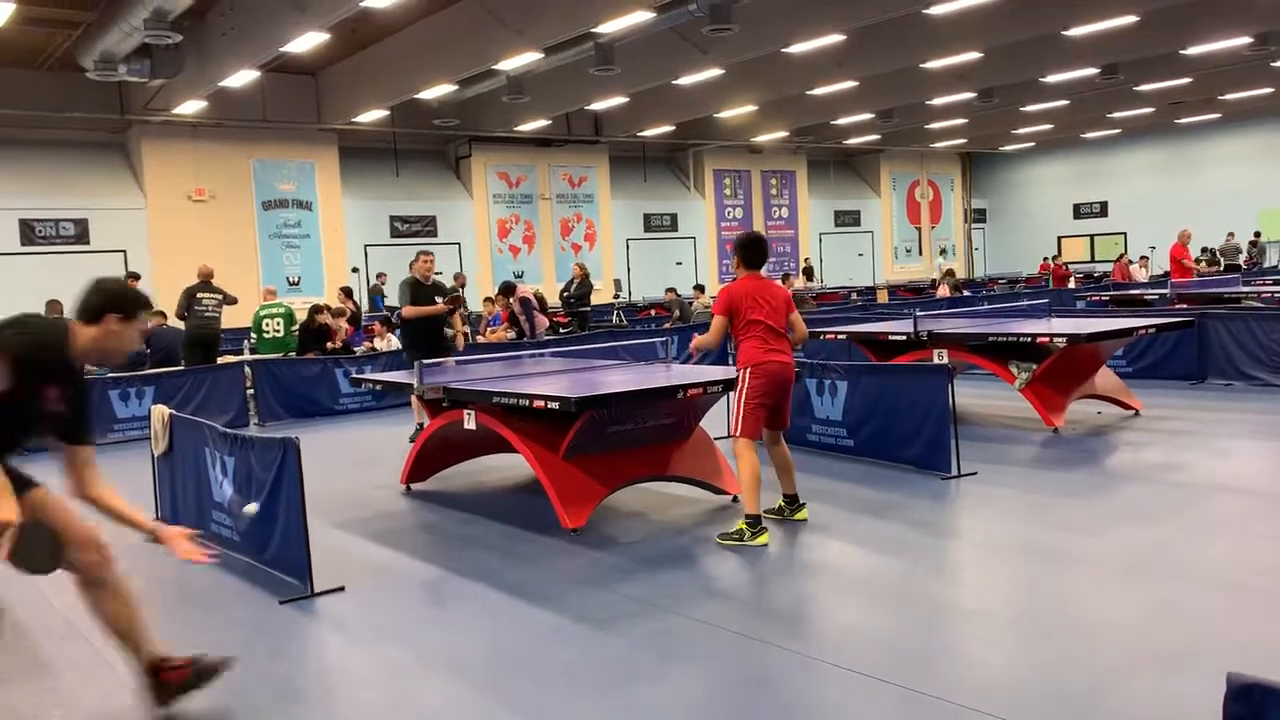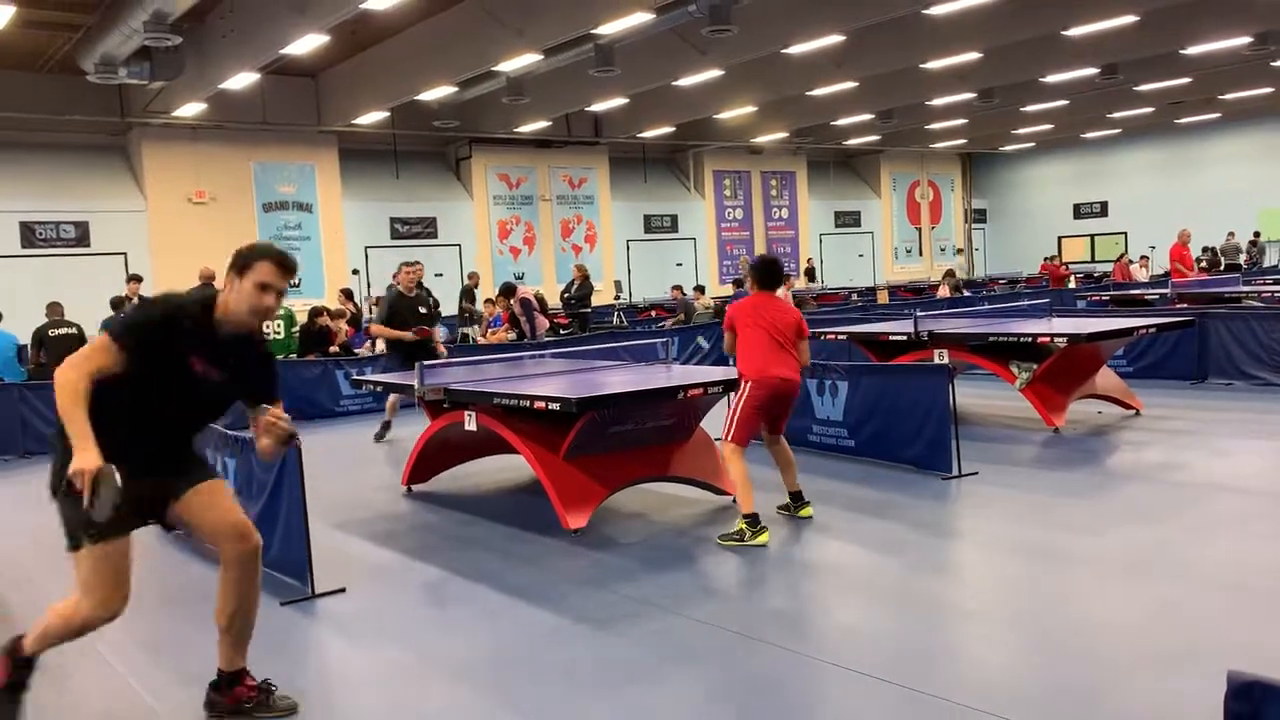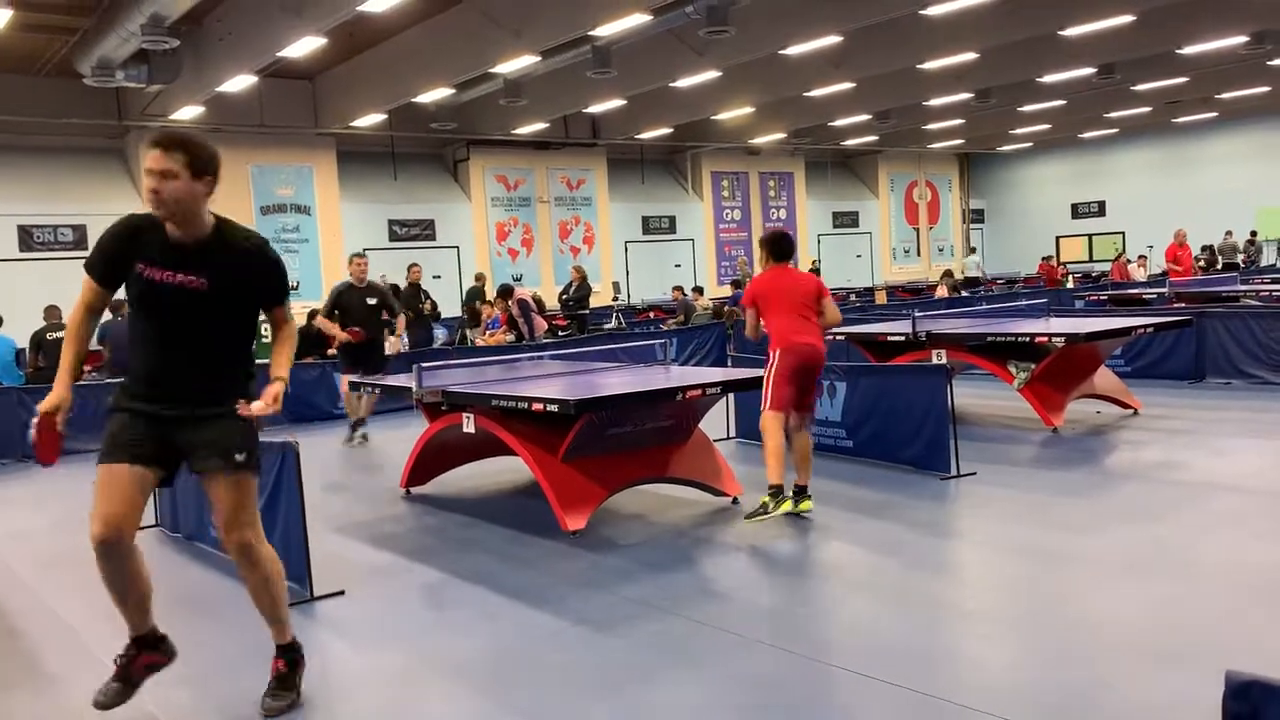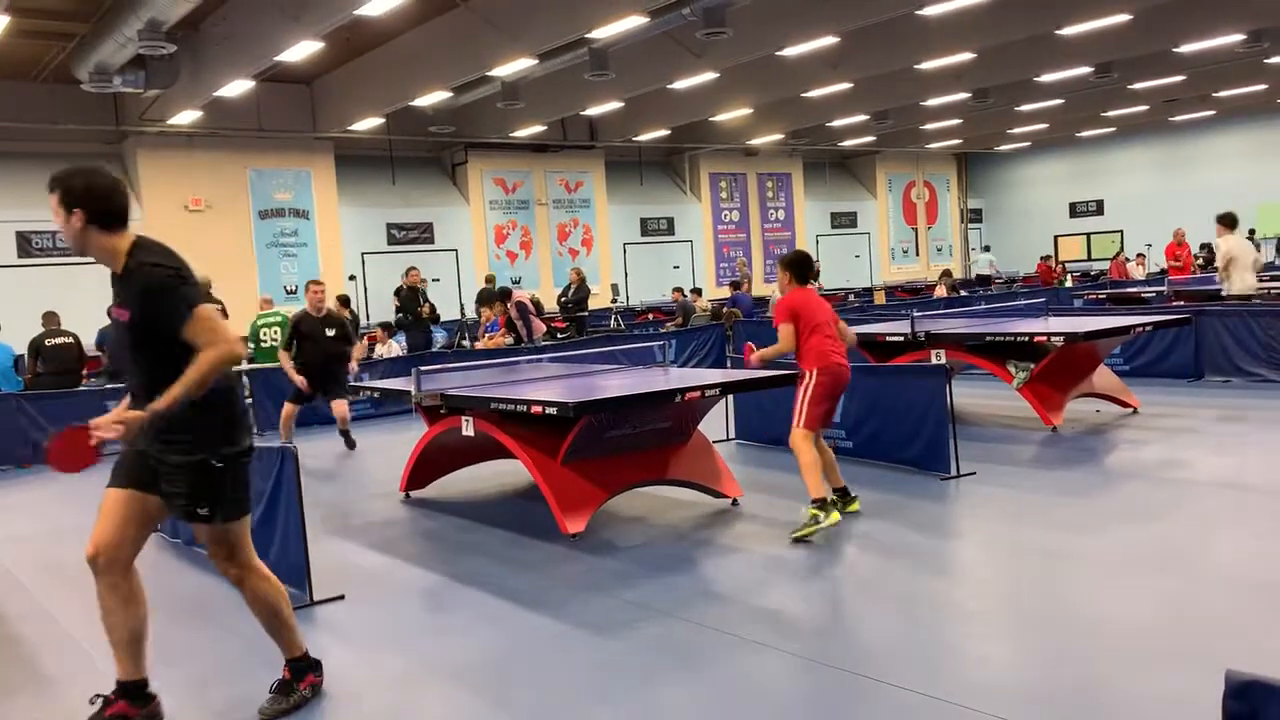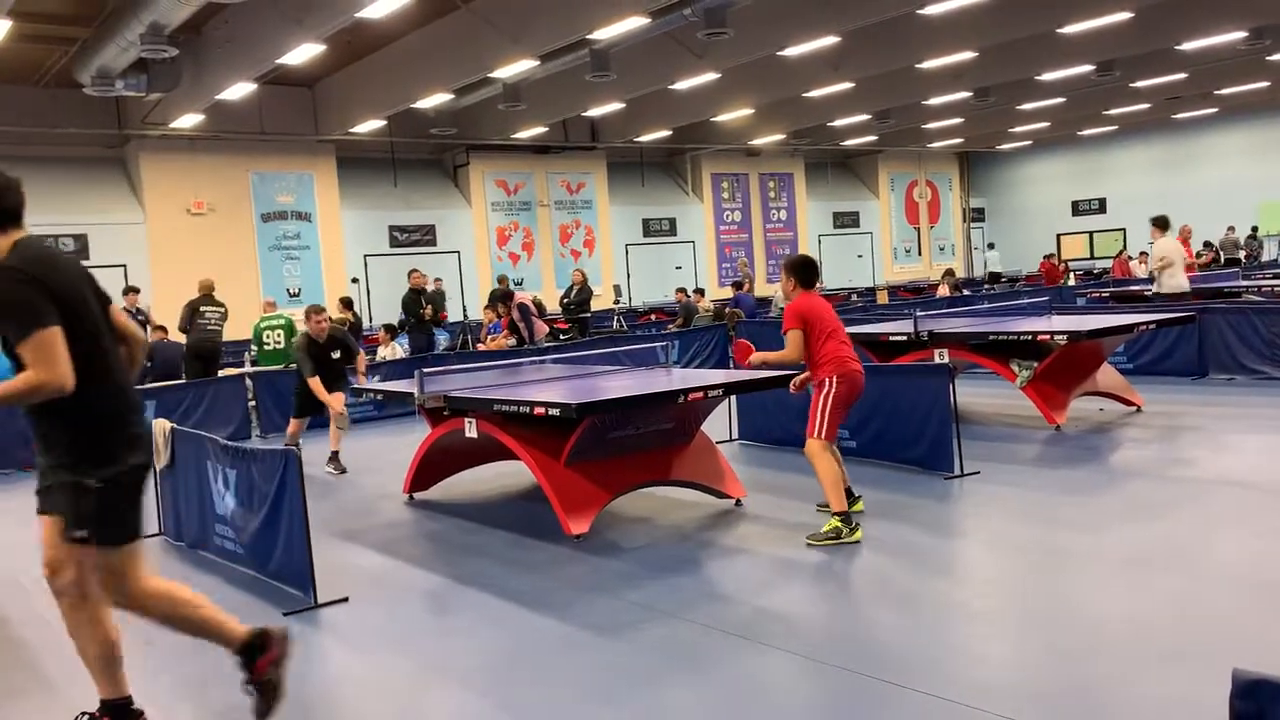
dt=0.3s
person 1, frame 1
left shoulder: (72, 384)
right shoulder: (38, 340)
left elbow: (89, 484)
left wrist: (160, 532)
left knee: (89, 551)
left ankle: (159, 670)
person 1, frame 2
left shoulder: (256, 358)
right shoulder: (166, 318)
left elbow: (267, 438)
right elbow: (73, 373)
left wrist: (278, 436)
right wrist: (85, 449)
left hip: (170, 460)
right hip: (100, 465)
left knee: (244, 545)
right knee: (103, 606)
person 1, frame 3
left shoulder: (249, 253)
right shoulder: (126, 238)
left elbow: (284, 323)
right elbow: (86, 308)
left wrist: (277, 380)
right wrist: (63, 383)
left hip: (219, 411)
right hip: (141, 406)
left knee: (241, 537)
right knee: (108, 533)
left ankle: (288, 655)
right ankle: (146, 644)
person 1, frame 4
left shoulder: (153, 276)
right shoulder: (129, 270)
left elbow: (226, 348)
left wrist: (151, 413)
right wrist: (127, 411)
left hip: (205, 443)
right hip: (154, 440)
left knee: (235, 565)
right knee: (105, 556)
left ankle: (303, 669)
person 1, frame 5
right shoulder: (55, 263)
left elbow: (56, 378)
right elbow: (131, 337)
right wrist: (114, 400)
left hip: (95, 454)
right hip: (84, 447)
left knee: (124, 589)
right knee: (64, 577)
left ankle: (258, 647)
person 2, frame 1
left shoulder: (730, 293)
right shoulder: (781, 292)
left elbow: (714, 340)
right elbow: (801, 333)
left wrist: (697, 343)
left hip: (756, 370)
right hip: (785, 369)
left knee: (744, 446)
right knee: (773, 437)
left ankle: (753, 526)
right ankle: (792, 503)
person 2, frame 2
left shoulder: (737, 308)
right shoulder: (794, 314)
left elbow: (729, 348)
right elbow: (805, 361)
left hip: (758, 382)
right hip: (791, 383)
left knee: (732, 450)
right knee: (772, 435)
left ankle: (752, 525)
right ankle: (797, 501)
person 2, frame 3
left shoulder: (757, 285)
right shoulder: (812, 280)
left elbow: (752, 333)
right elbow: (834, 318)
left hip: (785, 352)
right hip: (814, 352)
left knee: (771, 421)
right knee: (799, 424)
left ankle: (776, 496)
right ankle: (801, 494)
person 2, frame 4
left shoulder: (786, 303)
right shoulder: (820, 302)
left elbow: (787, 346)
right elbow: (850, 339)
left wrist: (759, 356)
left hip: (821, 372)
right hip: (840, 369)
left knee: (799, 439)
right knee: (812, 438)
left ankle: (822, 510)
right ankle: (843, 496)
person 2, frame 5
left shoulder: (795, 308)
right shoulder: (822, 304)
left elbow: (794, 355)
left wrist: (761, 357)
right wrist: (808, 376)
left hip: (836, 378)
right hip: (851, 374)
left knee: (815, 449)
right knee: (822, 440)
left ankle: (844, 523)
right ankle: (848, 497)
